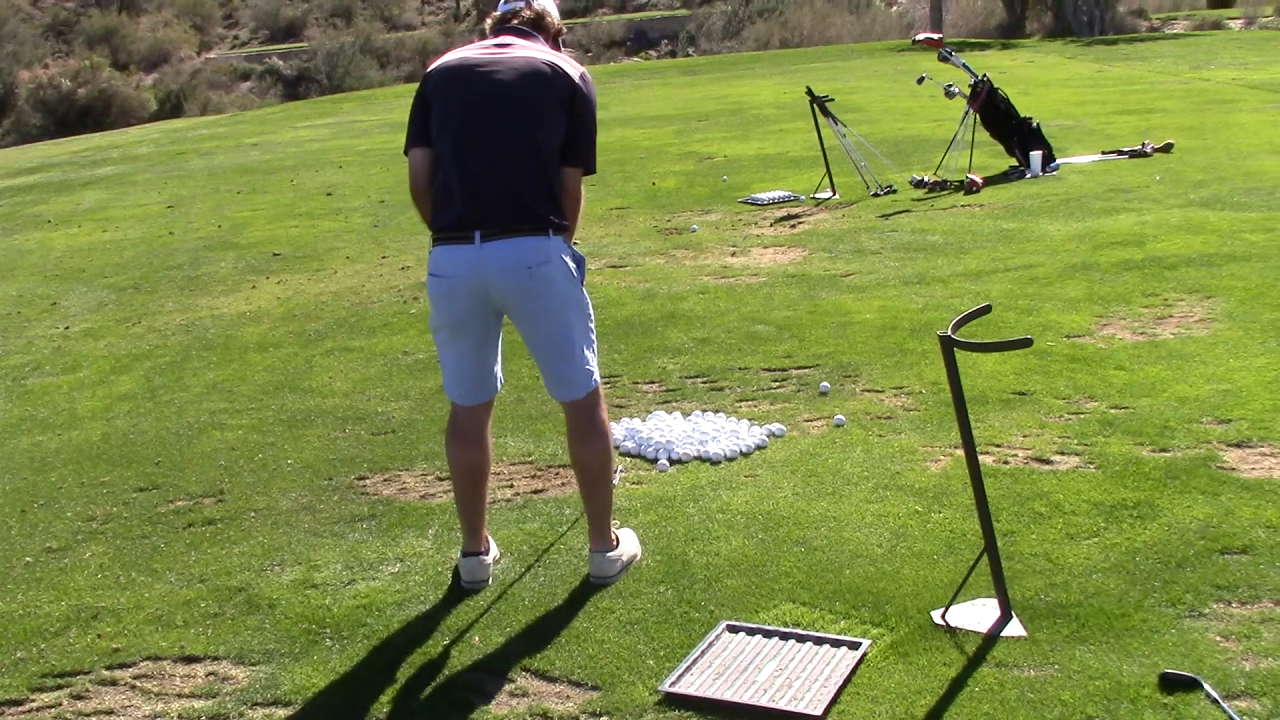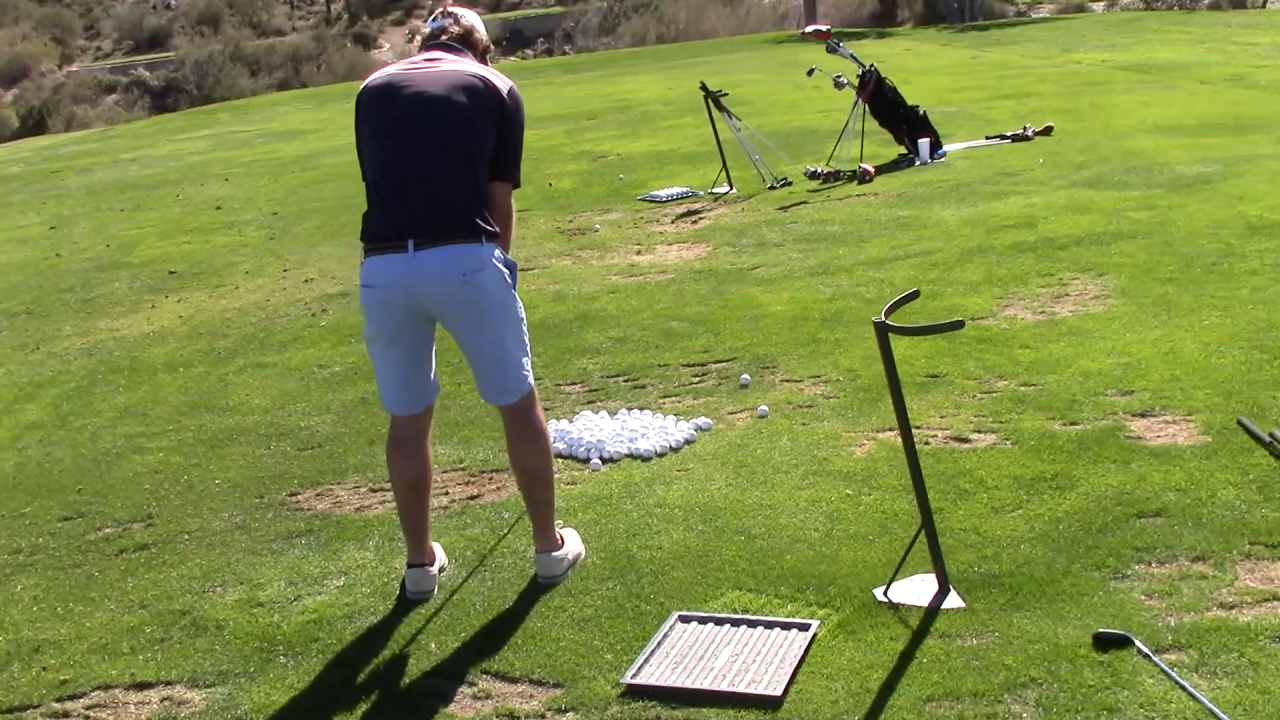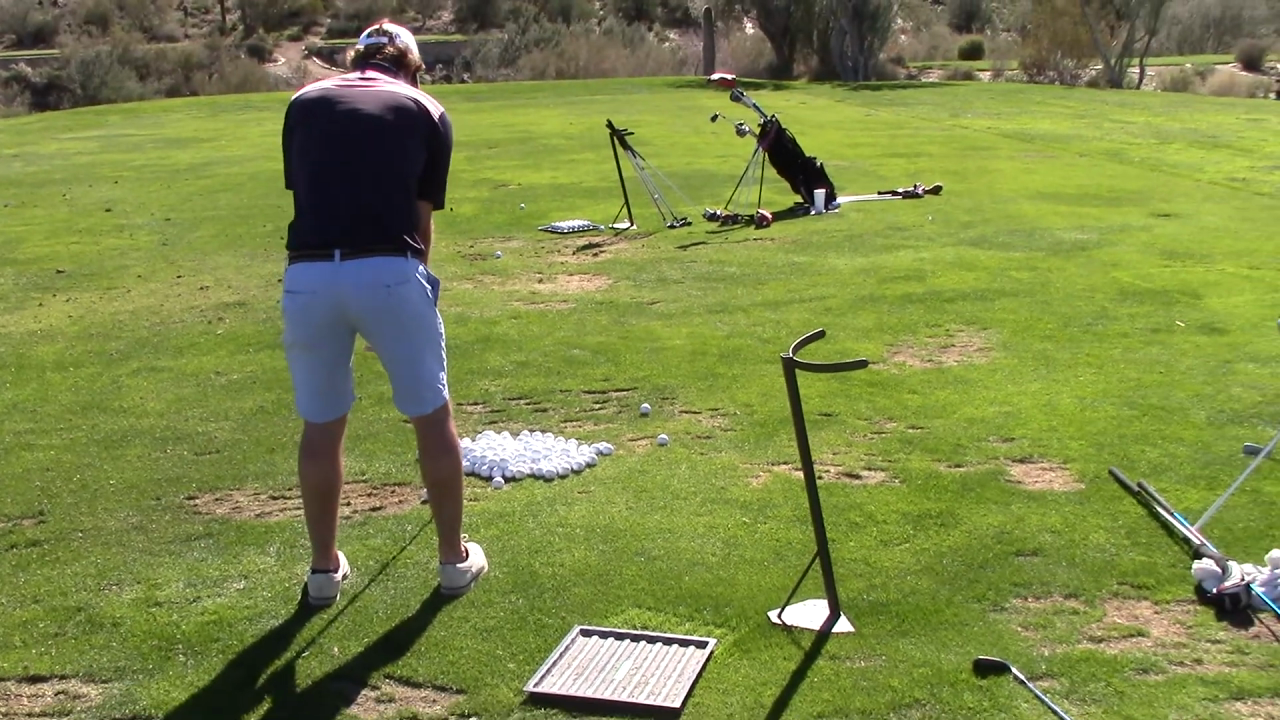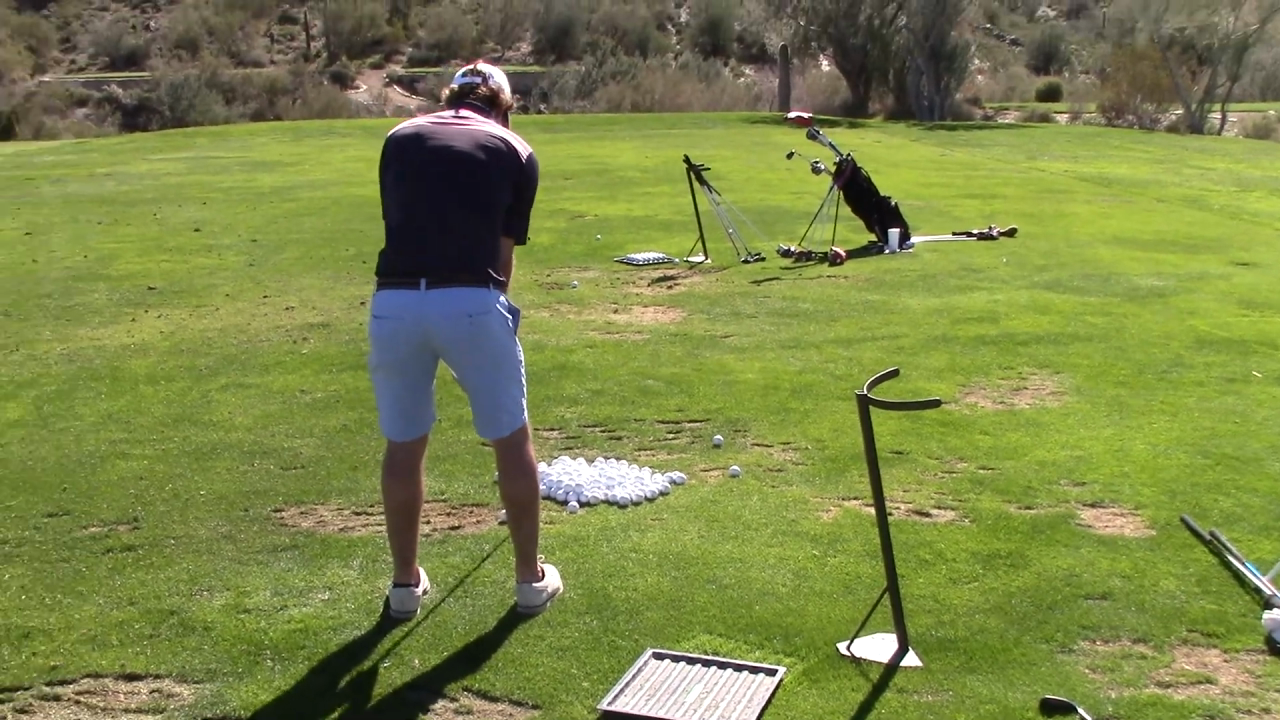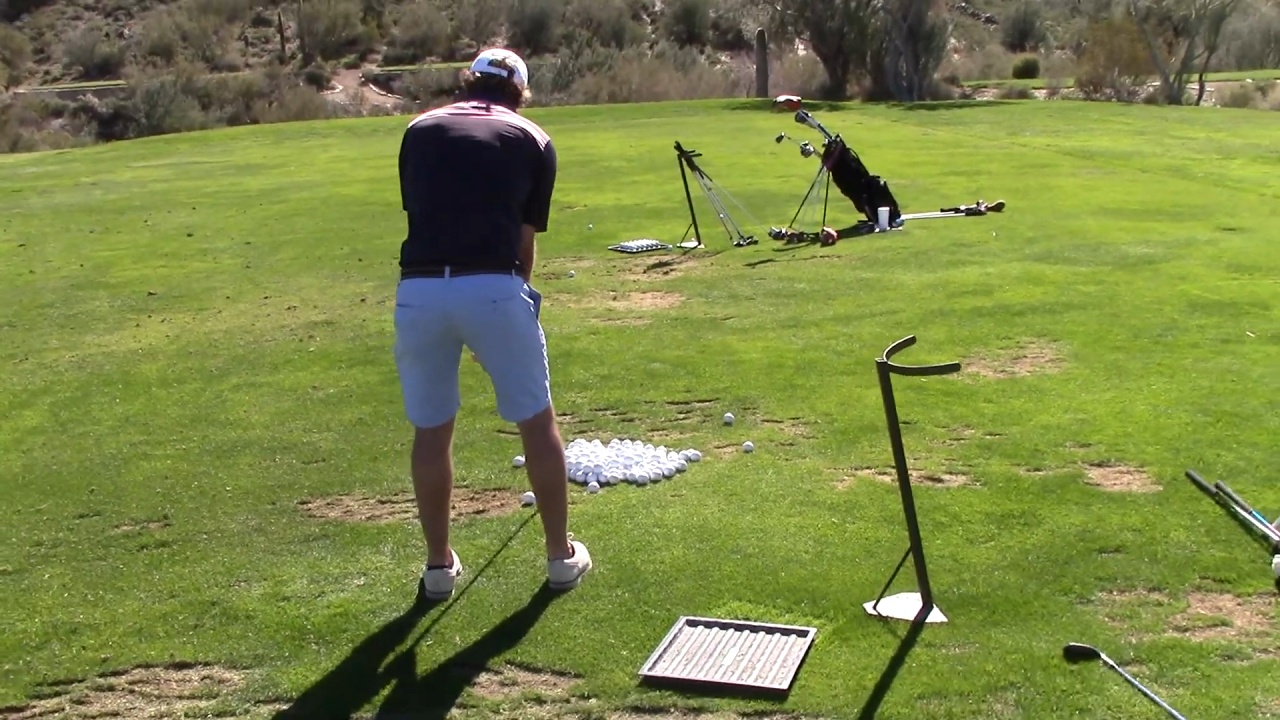
dt=0.4s
person 1, frame 1
left shoulder: (441, 70)
right shoulder: (568, 73)
left elbow: (419, 181)
right elbow: (569, 190)
left hip: (451, 258)
right hip: (533, 252)
left knee: (468, 407)
right knee: (582, 402)
left ankle: (475, 550)
right ankle: (604, 545)
person 1, frame 2
left shoulder: (373, 88)
right shoulder: (497, 88)
right elbow: (500, 199)
right wrist: (495, 257)
left hip: (384, 267)
right hip: (466, 260)
left knee: (406, 420)
right knee: (518, 404)
left ankle: (420, 562)
right ankle: (549, 546)
person 1, frame 3
left shoulder: (304, 101)
right shoulder: (427, 111)
left hip: (308, 275)
right hip: (388, 273)
left knee: (320, 426)
right knee: (431, 416)
left ankle: (324, 566)
right ankle: (454, 556)
person 1, frame 4
left shoulder: (400, 137)
right shoulder: (516, 151)
left hip: (395, 301)
right hip: (471, 301)
left knee: (403, 445)
right knee: (511, 440)
left ankle: (405, 581)
right ankle: (530, 576)
person 1, frame 5
left shoulder: (420, 129)
right shoulder: (532, 139)
left hip: (420, 290)
right hip: (493, 289)
left knee: (430, 431)
right knee: (536, 422)
left ankle: (439, 563)
right ankle: (561, 554)
